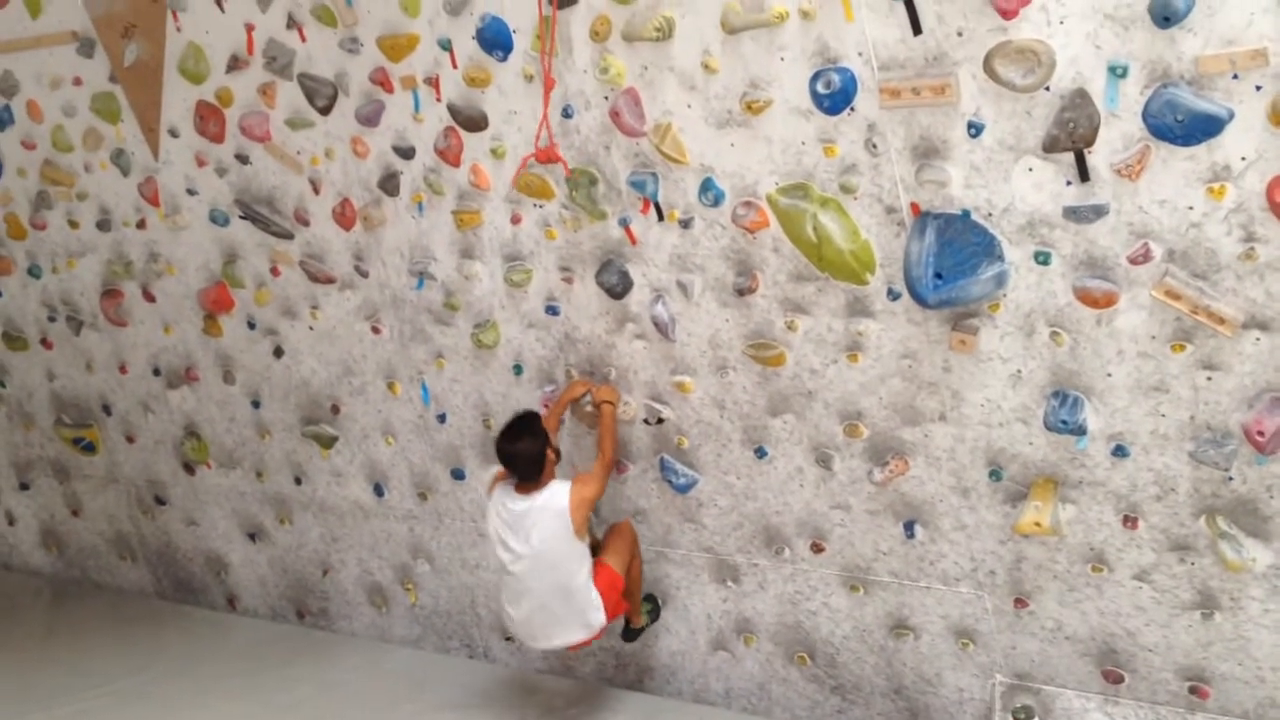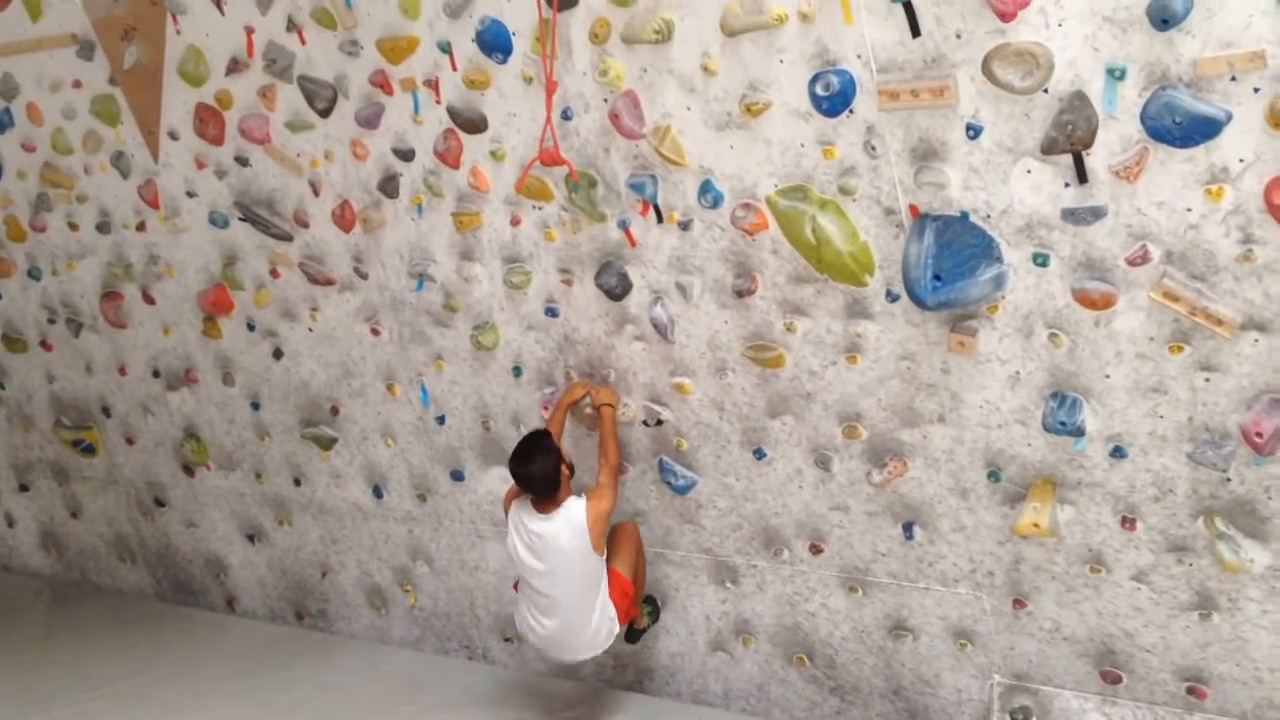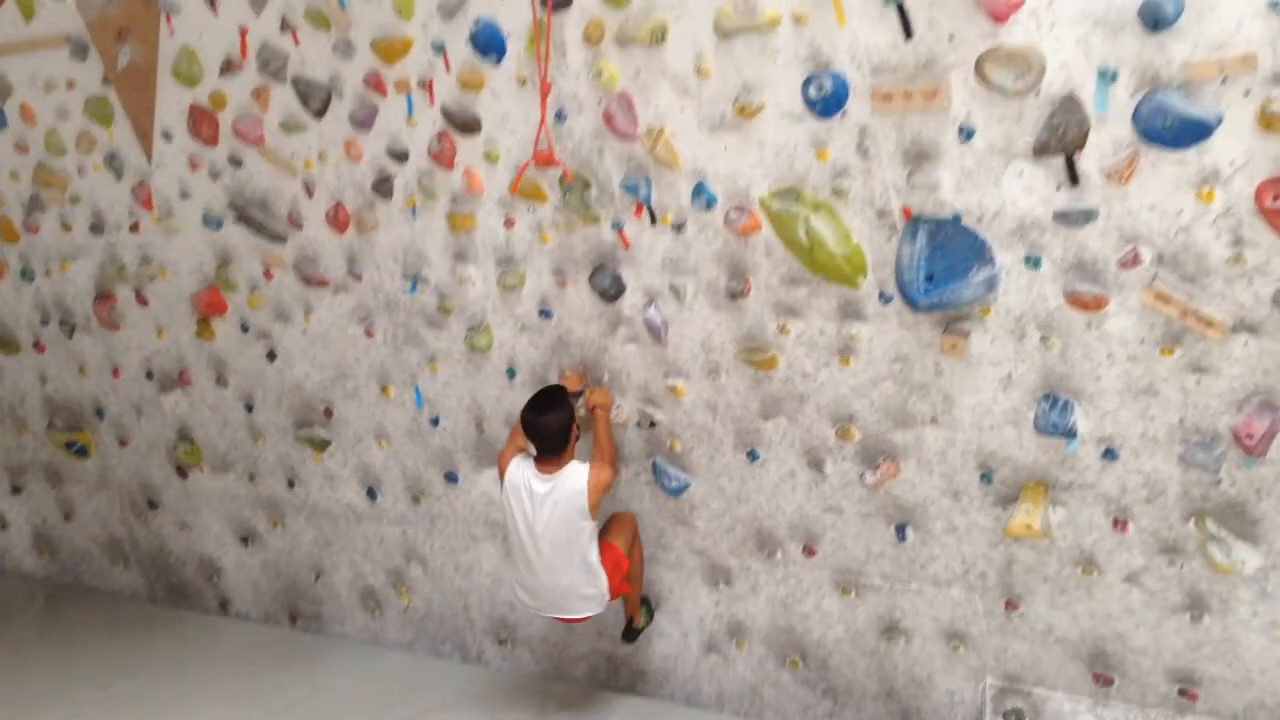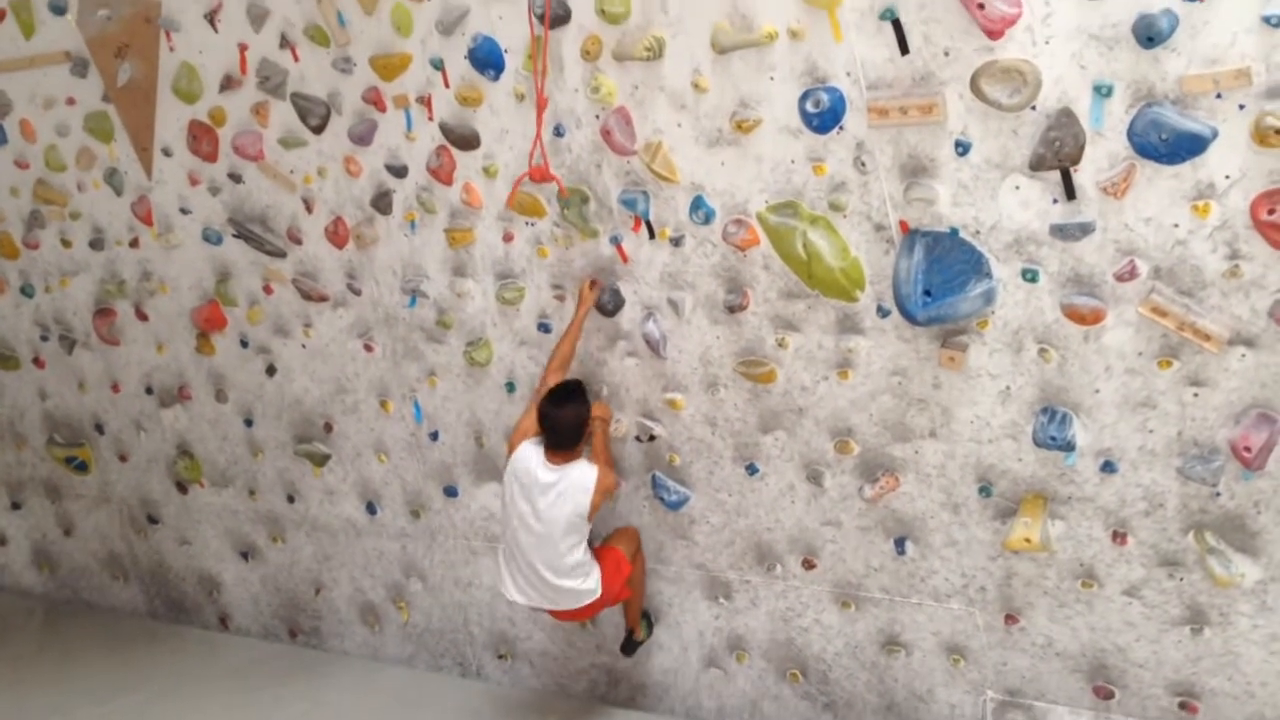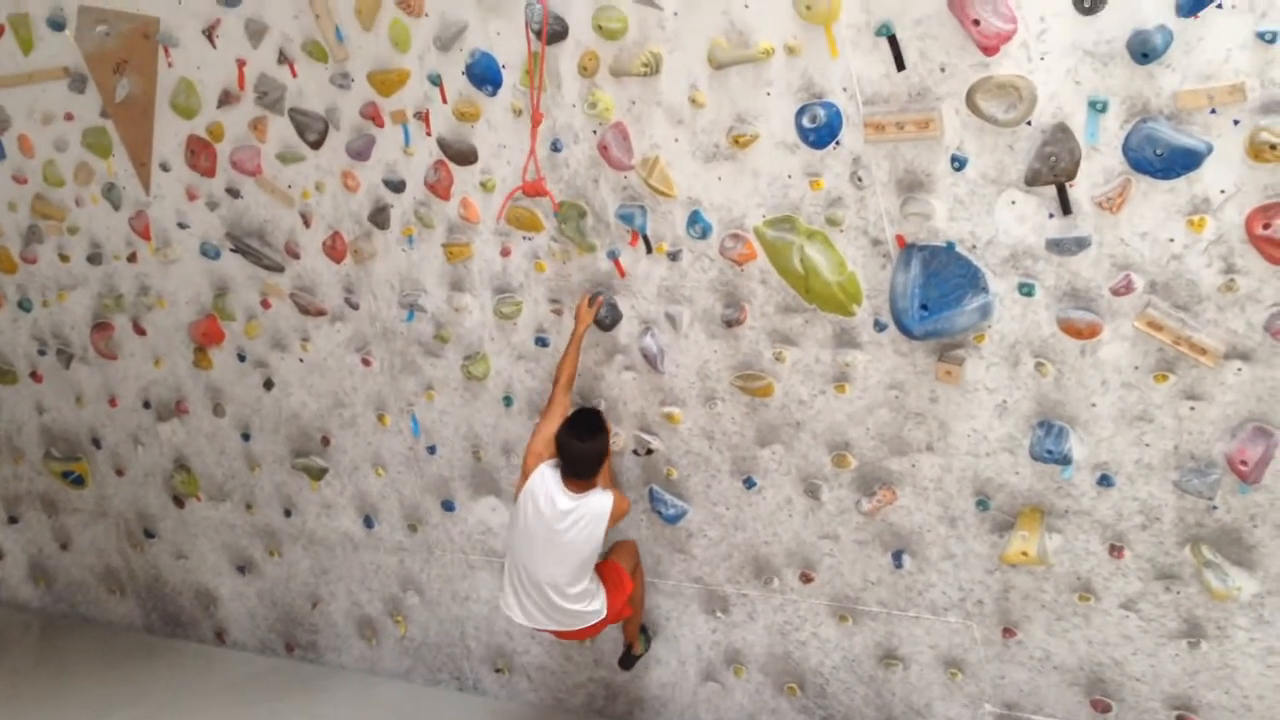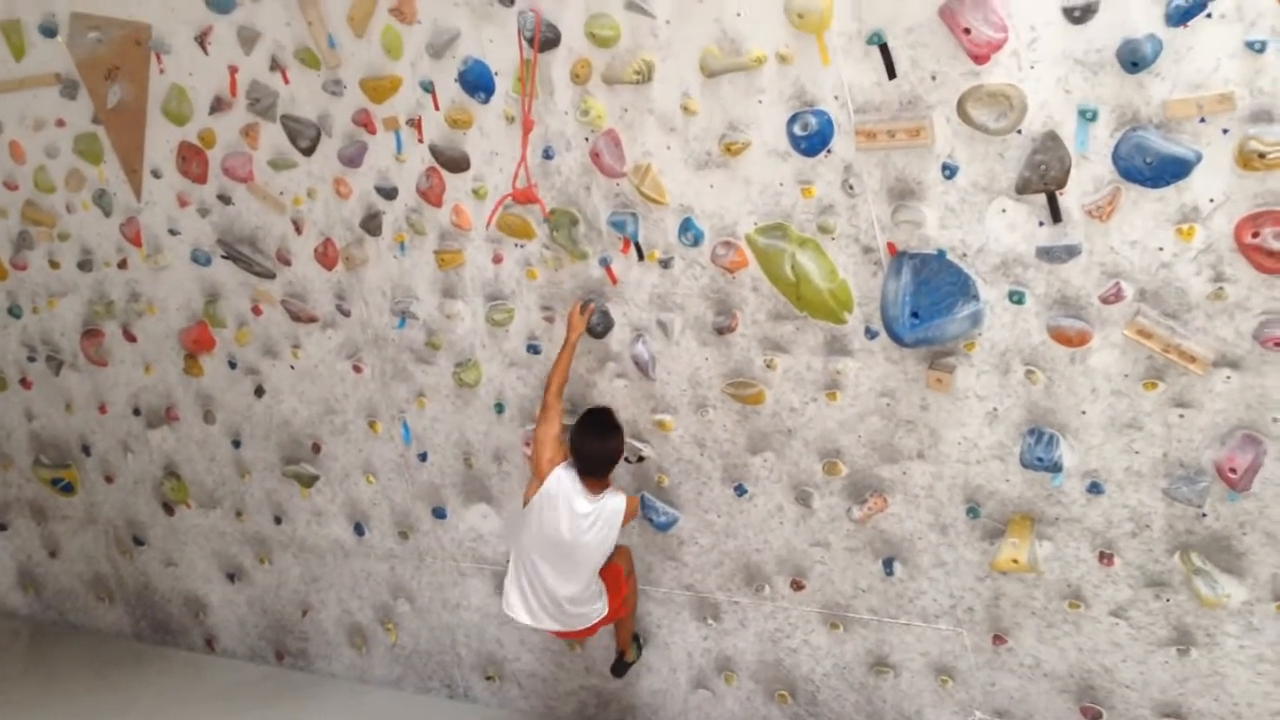
dt=0.2s
person 1, frame 1
left shoulder: (497, 489)
right shoulder: (576, 496)
left elbow: (527, 446)
right elbow: (606, 459)
left wrist: (565, 399)
right wrist: (606, 405)
left hip: (523, 628)
right hip: (578, 628)
right knee: (624, 532)
right ankle: (636, 620)
person 1, frame 2
left shoulder: (513, 506)
right shoulder: (592, 511)
left elbow: (535, 458)
right elbow: (610, 465)
left wrist: (564, 403)
right wrist: (606, 408)
left hip: (534, 634)
right hip: (591, 638)
right knee: (627, 530)
right ankle: (638, 620)
person 1, frame 3
left shoulder: (509, 467)
right shoulder: (591, 480)
left elbow: (524, 427)
right elbow: (607, 461)
left wrist: (552, 397)
right wrist: (599, 409)
left hip: (529, 596)
right hip: (584, 602)
right knee: (625, 522)
right ankle: (635, 619)
person 1, frame 4
left shoulder: (518, 451)
right shoulder: (598, 480)
left elbow: (550, 378)
left wrist: (581, 313)
right wrist: (601, 424)
left hip: (521, 588)
right hip: (577, 601)
right knee: (628, 537)
right ankle: (636, 632)
person 1, frame 5
left shoulder: (533, 471)
right shoulder: (614, 506)
left elbow: (560, 390)
left wrist: (581, 327)
right wrist: (600, 445)
left hip: (522, 609)
right hip: (581, 620)
right knee: (628, 552)
right ankle: (634, 645)
person 1, frame 6
left shoulder: (547, 473)
right shoulder: (625, 507)
left elbow: (551, 397)
left wrist: (573, 335)
left hip: (523, 606)
right hip: (580, 620)
right knee: (623, 557)
right ankle: (626, 653)
